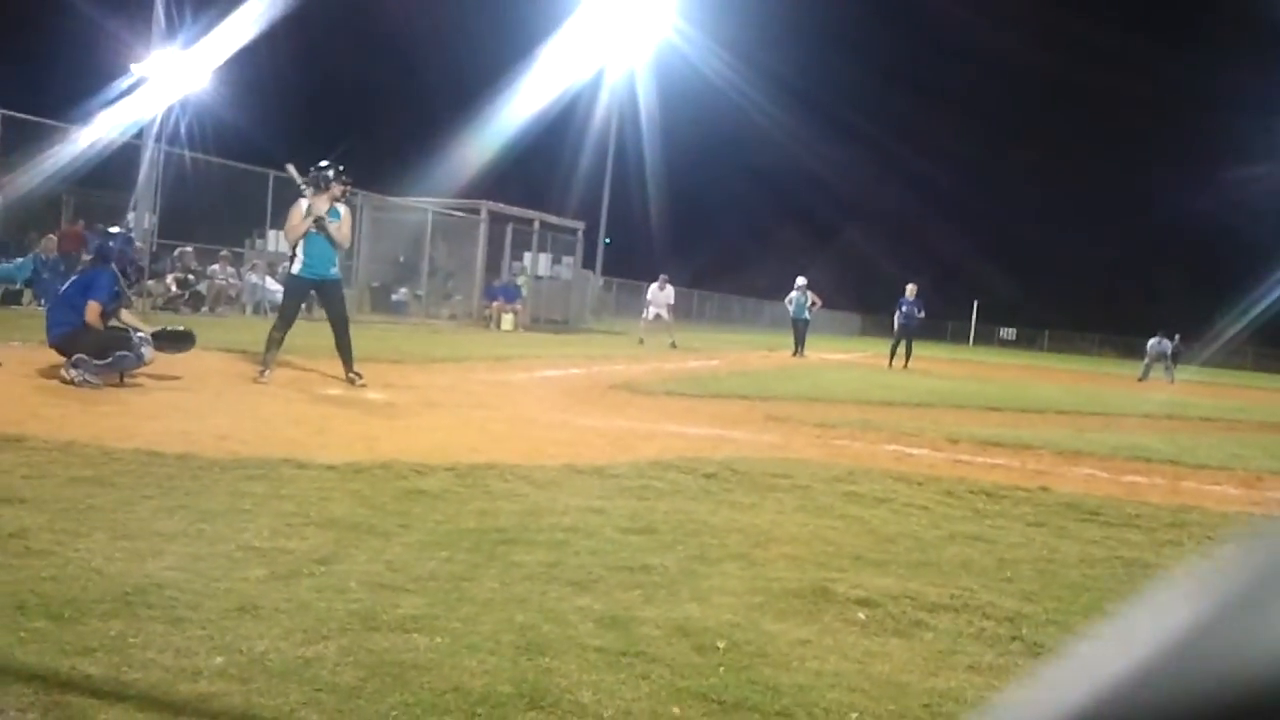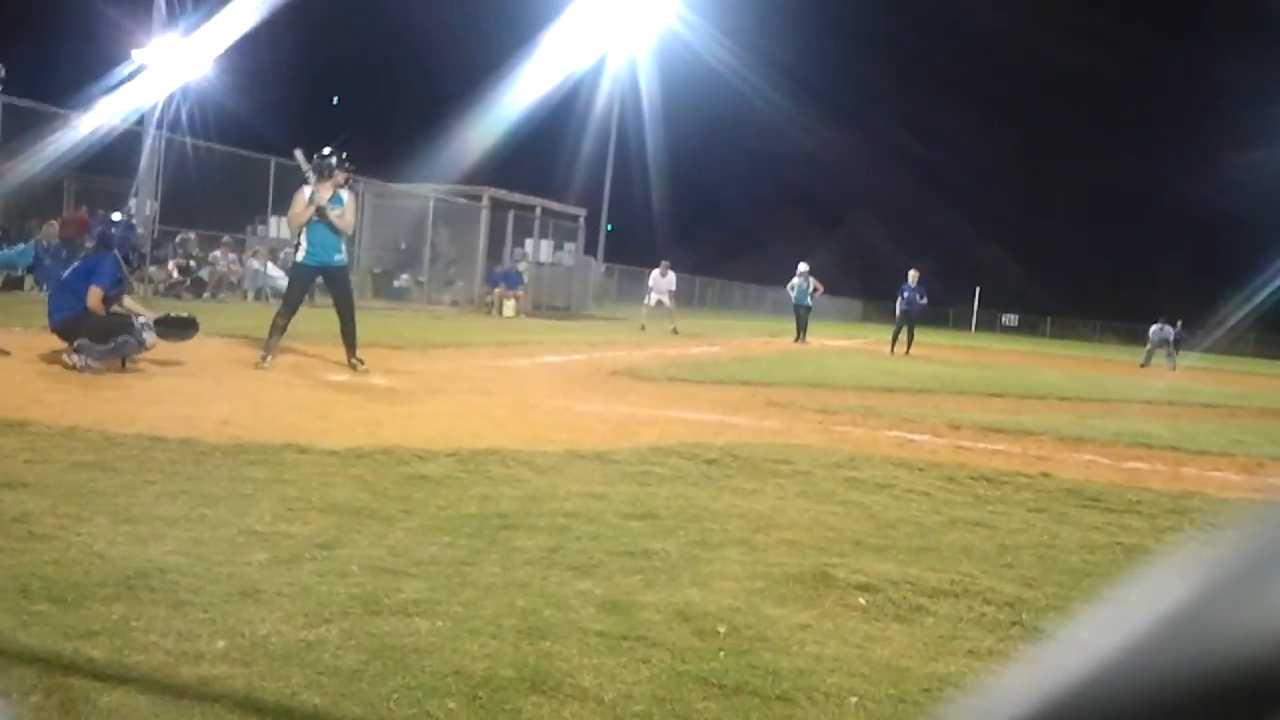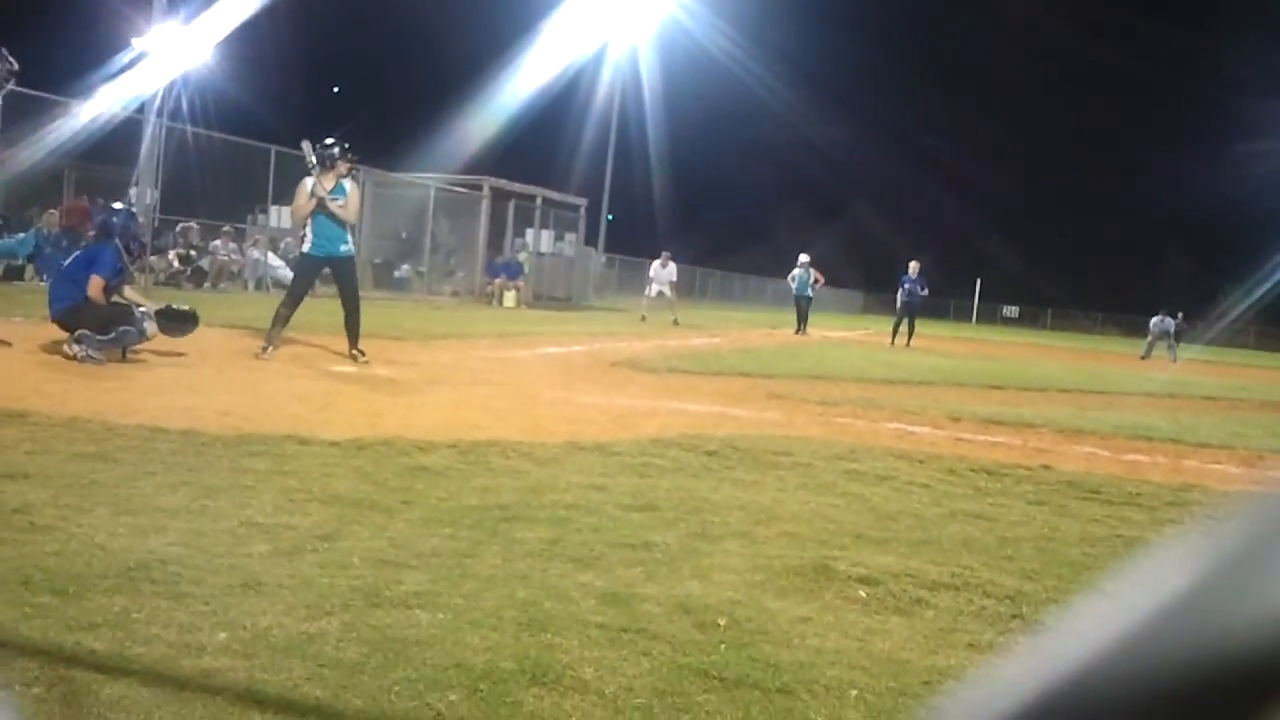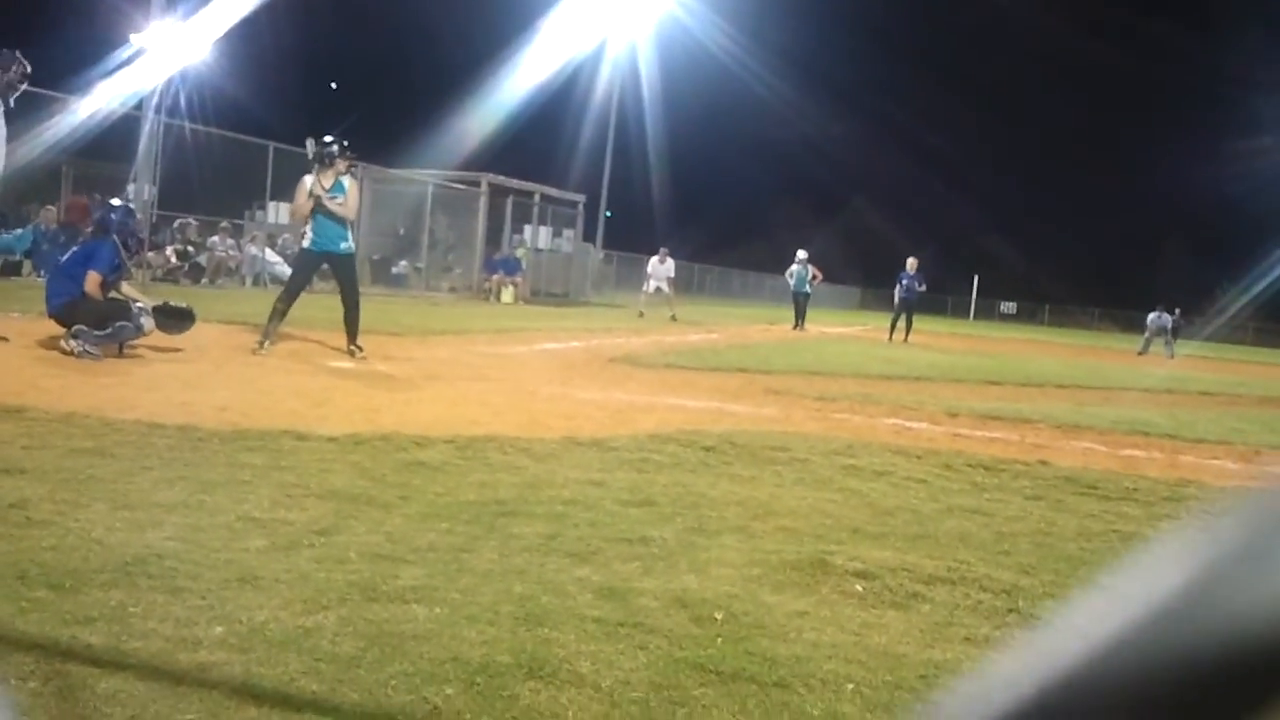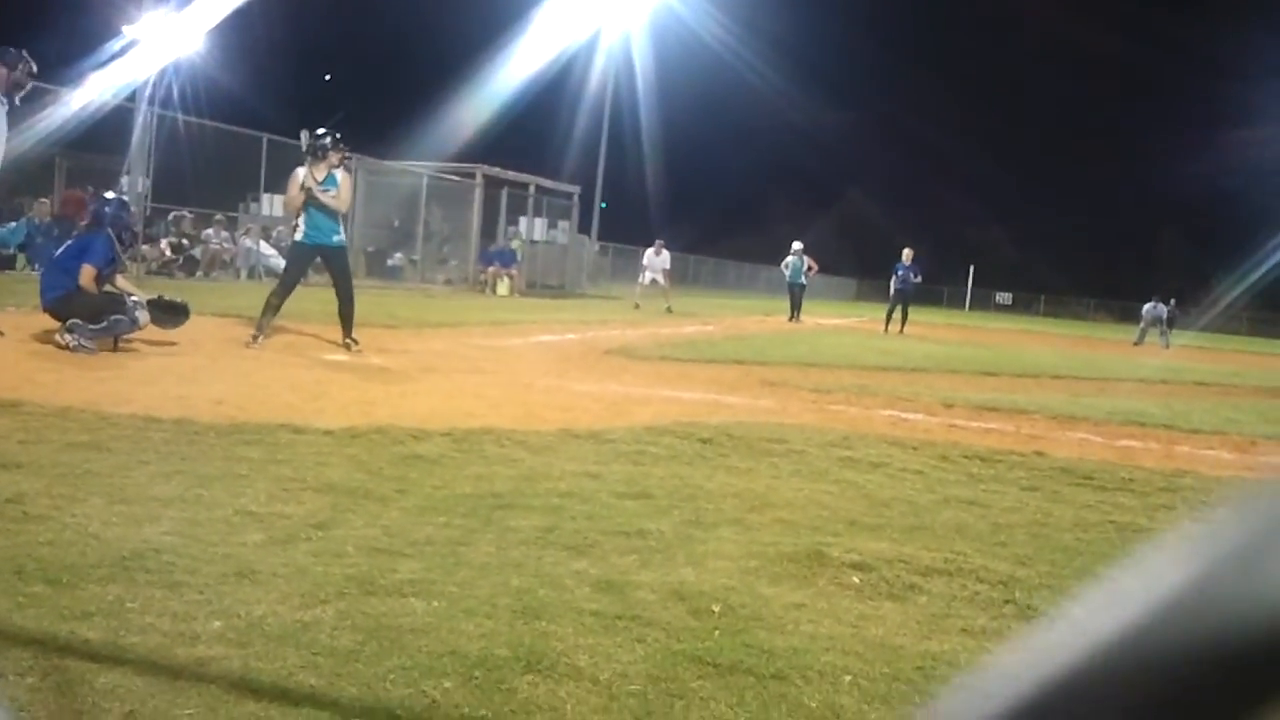
dt=0.1s
person 1, frame 1
left shoulder: (342, 211)
right shoulder: (302, 205)
left elbow: (345, 243)
right elbow: (290, 237)
left wrist: (326, 222)
right wrist: (311, 216)
left hip: (330, 277)
right hip: (301, 274)
left knee: (341, 323)
right knee: (284, 320)
left ankle: (350, 371)
right ankle: (266, 366)
person 1, frame 2
left shoulder: (346, 197)
right shoulder: (305, 193)
left elbow: (348, 228)
right elbow: (293, 225)
left wrist: (327, 209)
right wrist: (314, 205)
left hip: (336, 263)
right hip: (307, 260)
left knee: (347, 310)
right knee: (289, 306)
left ankle: (352, 356)
right ankle: (268, 352)
person 1, frame 3
left shoulder: (350, 186)
right shoulder: (308, 184)
left elbow: (352, 218)
right elbow: (296, 217)
left wrist: (327, 201)
right wrist: (315, 198)
left hip: (342, 253)
right hip: (313, 251)
left knee: (352, 301)
right knee: (293, 296)
left ankle: (354, 347)
right ankle: (269, 342)
person 1, frame 4
left shoulder: (349, 184)
right shoulder: (307, 182)
left elbow: (351, 214)
right elbow: (297, 216)
left wrist: (325, 199)
right wrist: (314, 197)
left hip: (342, 250)
right hip: (312, 247)
left knee: (351, 298)
right knee: (291, 291)
left ankle: (352, 343)
right ankle: (266, 337)
person 1, frame 5
left shoulder: (342, 176)
right shoulder: (300, 174)
left elbow: (343, 207)
right elbow: (290, 208)
left wrist: (317, 191)
right wrist: (306, 190)
left hip: (334, 243)
right hip: (305, 240)
left knee: (345, 291)
right knee: (285, 285)
left ankle: (347, 336)
right ankle: (260, 331)
